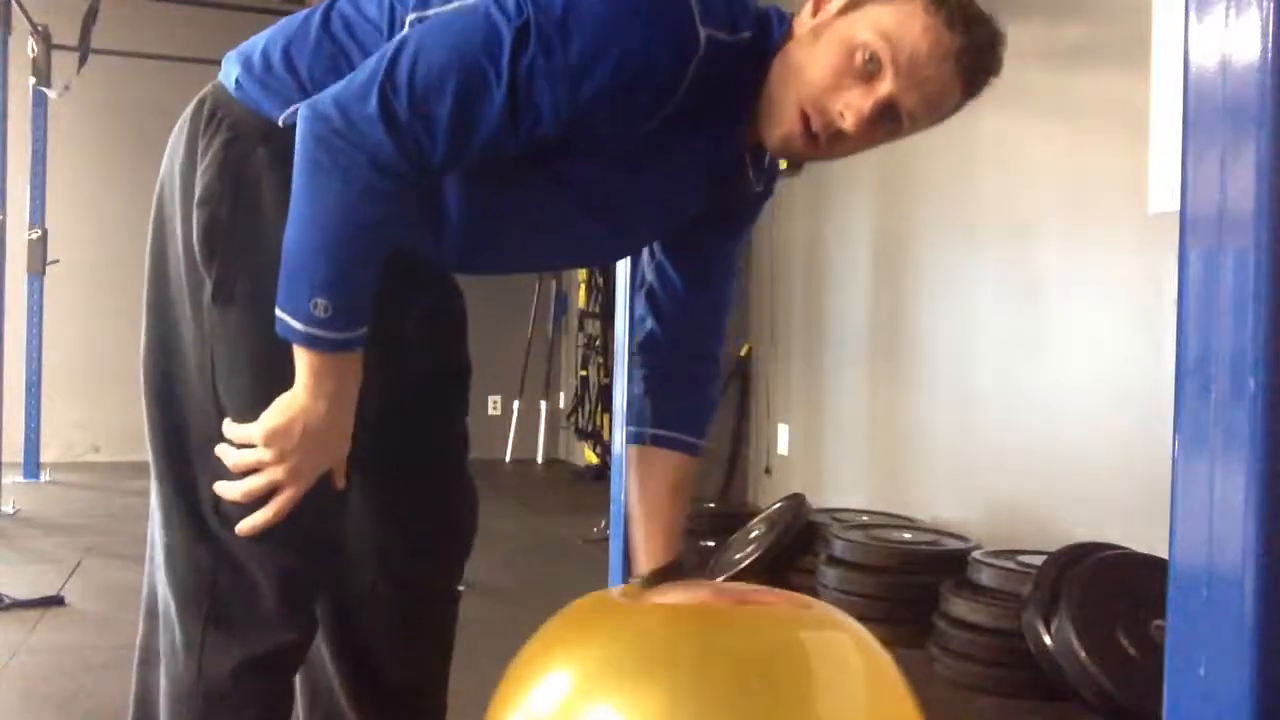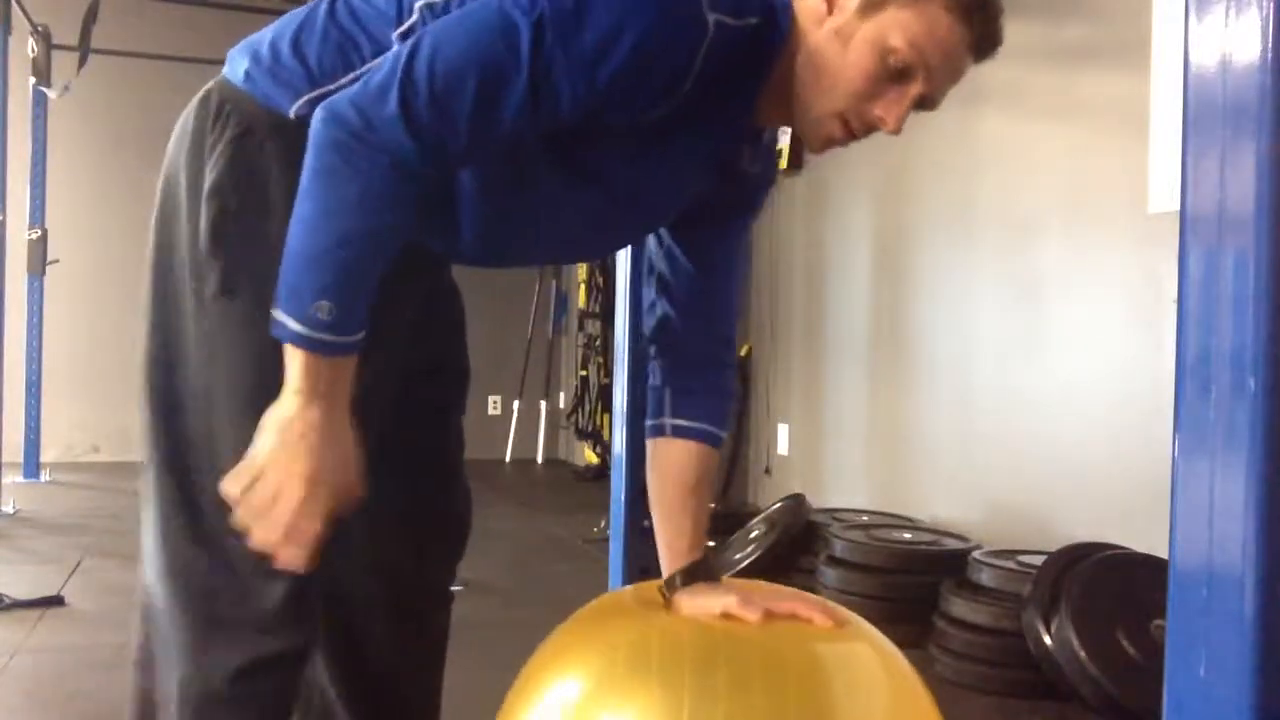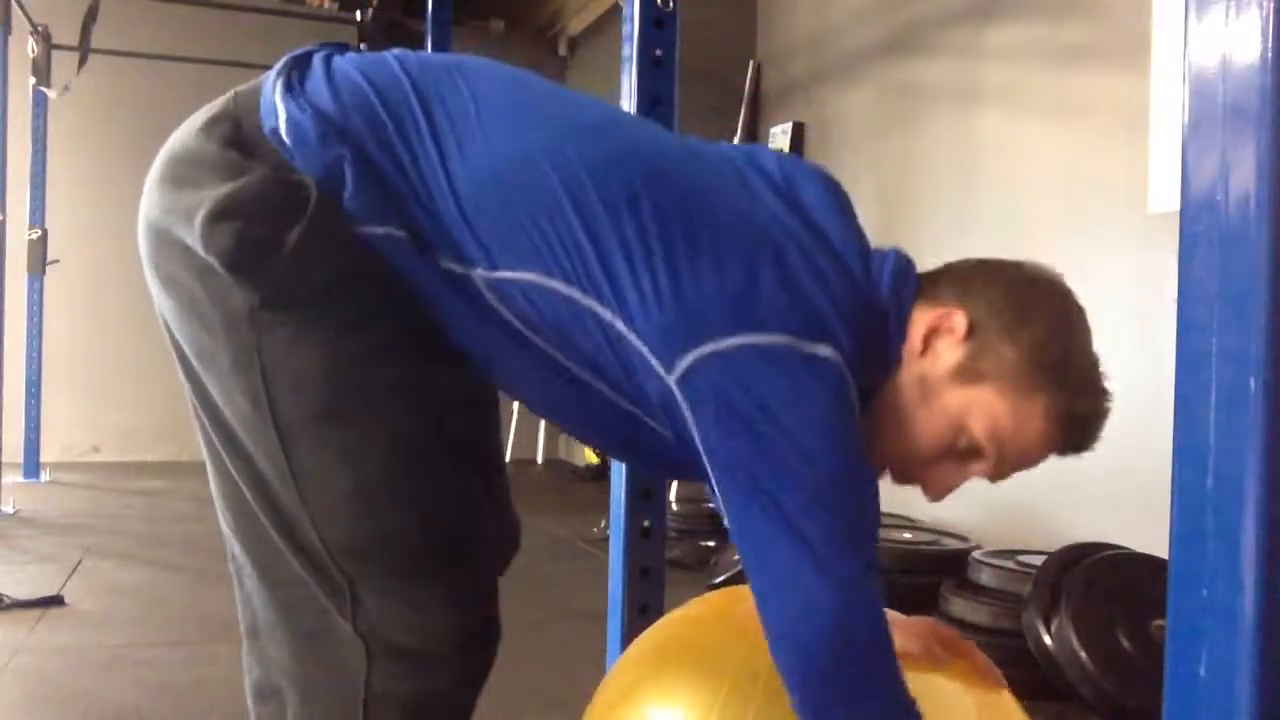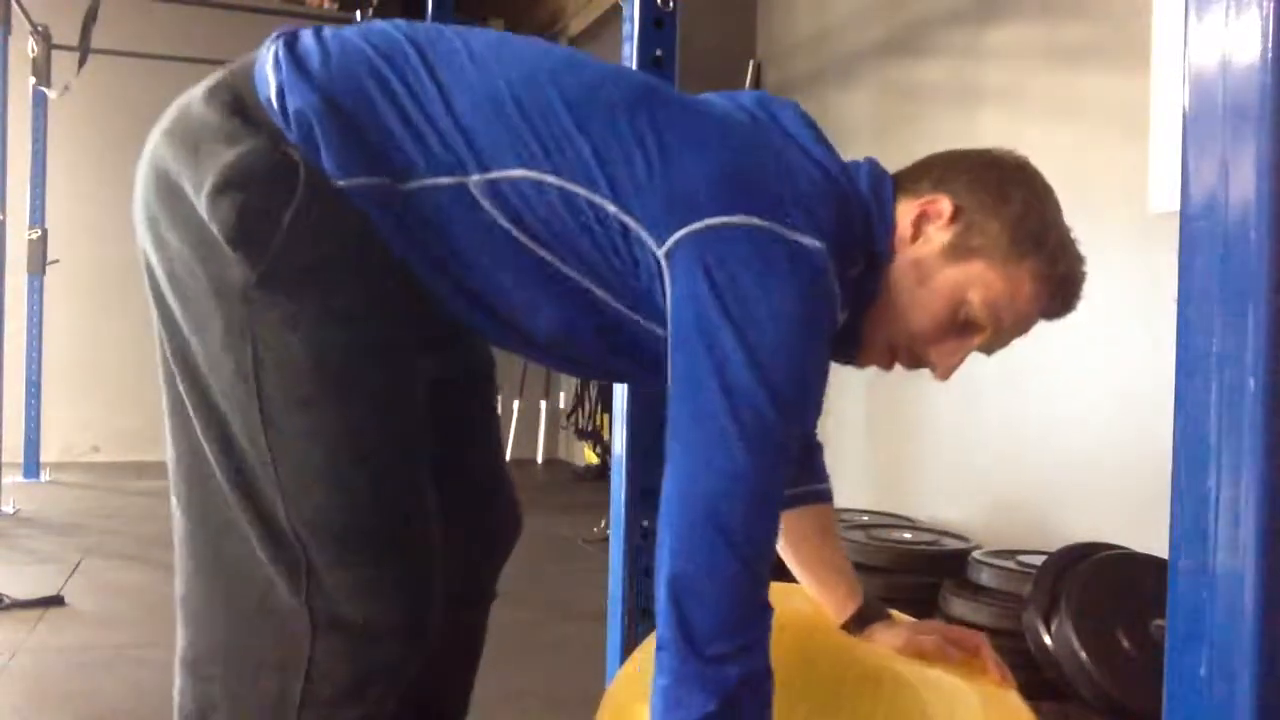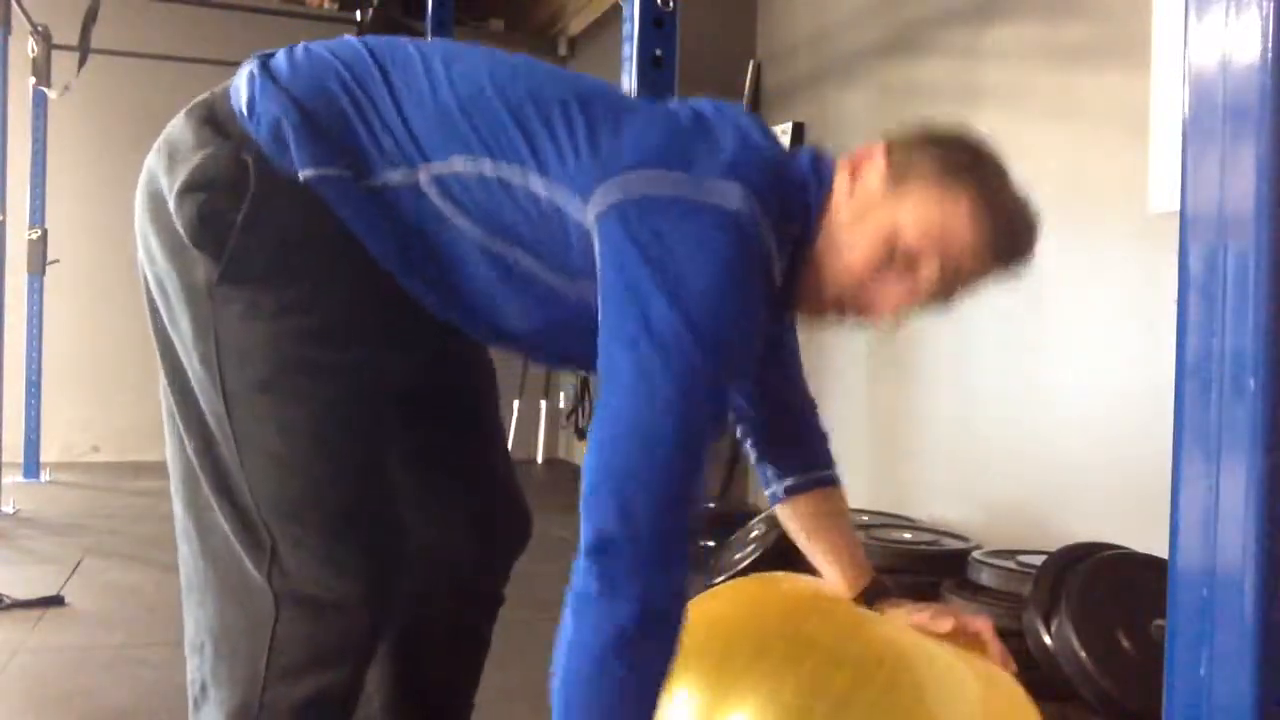
dt=1s
person 1, frame 1
left shoulder: (738, 170)
left elbow: (677, 355)
right elbow: (357, 131)
left wrist: (655, 576)
right wrist: (325, 391)
left hip: (393, 241)
right hip: (269, 160)
left knee: (413, 544)
right knee: (253, 560)
person 1, frame 2
left shoulder: (739, 155)
left elbow: (692, 348)
right elbow: (370, 129)
left wrist: (687, 576)
right wrist: (317, 400)
left hip: (394, 234)
right hip: (274, 154)
left knee: (405, 548)
right knee: (253, 570)
person 1, frame 3
left shoulder: (826, 256)
right shoulder: (784, 375)
left wrist: (853, 622)
left hip: (348, 209)
right hip: (260, 201)
left knee: (457, 561)
right knee: (400, 618)
person 1, frame 4
left shoulder: (806, 184)
right shoulder: (769, 272)
left elbow: (768, 441)
right elbow: (707, 591)
left wrist: (862, 620)
left hip: (365, 207)
right hip: (255, 174)
left knee: (458, 546)
right knee: (332, 602)
person 1, frame 5
left shoulder: (771, 193)
right shoulder: (703, 244)
left elbow: (775, 409)
right elbow: (628, 551)
left wrist: (868, 600)
left hip: (379, 242)
right hip: (251, 188)
left knee: (465, 540)
right knee: (315, 580)
